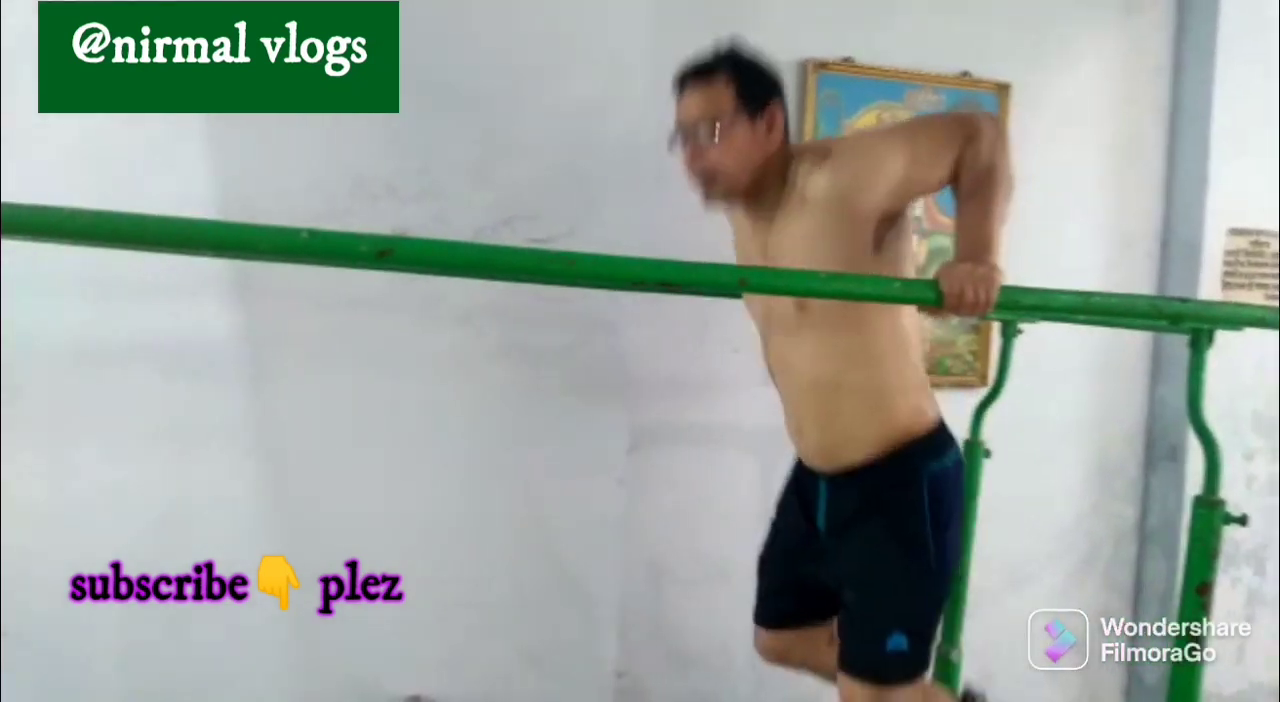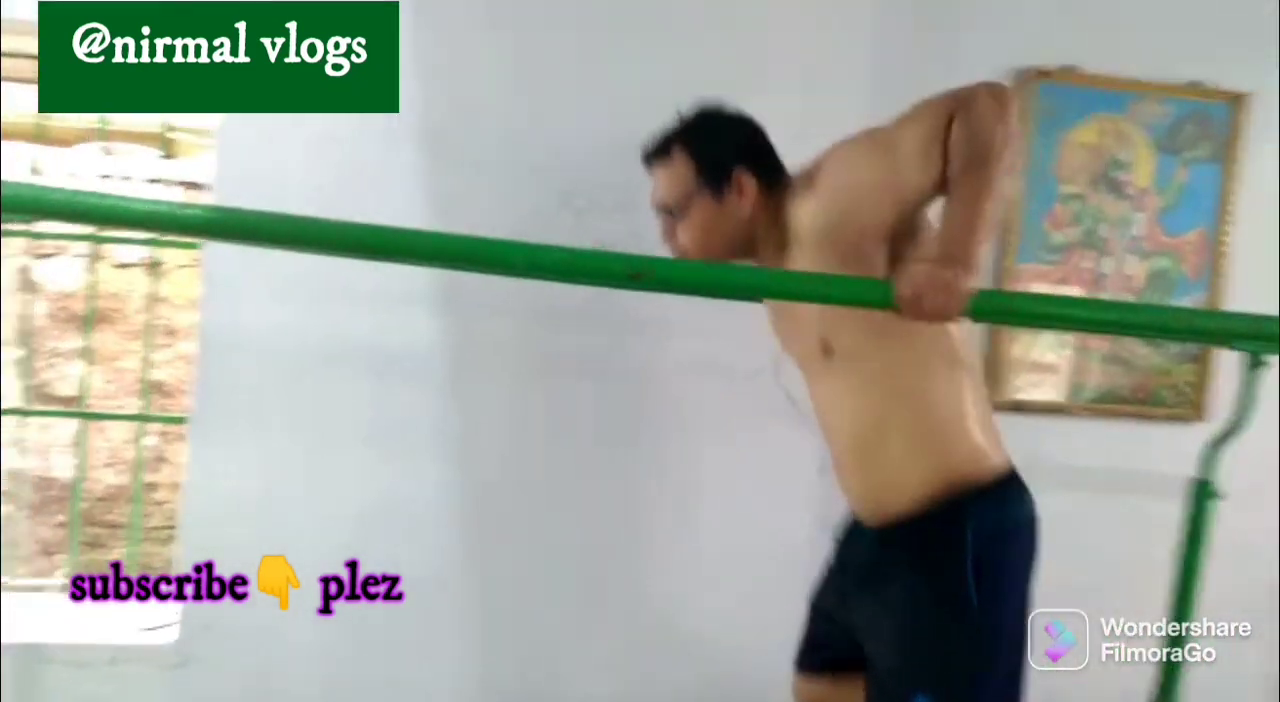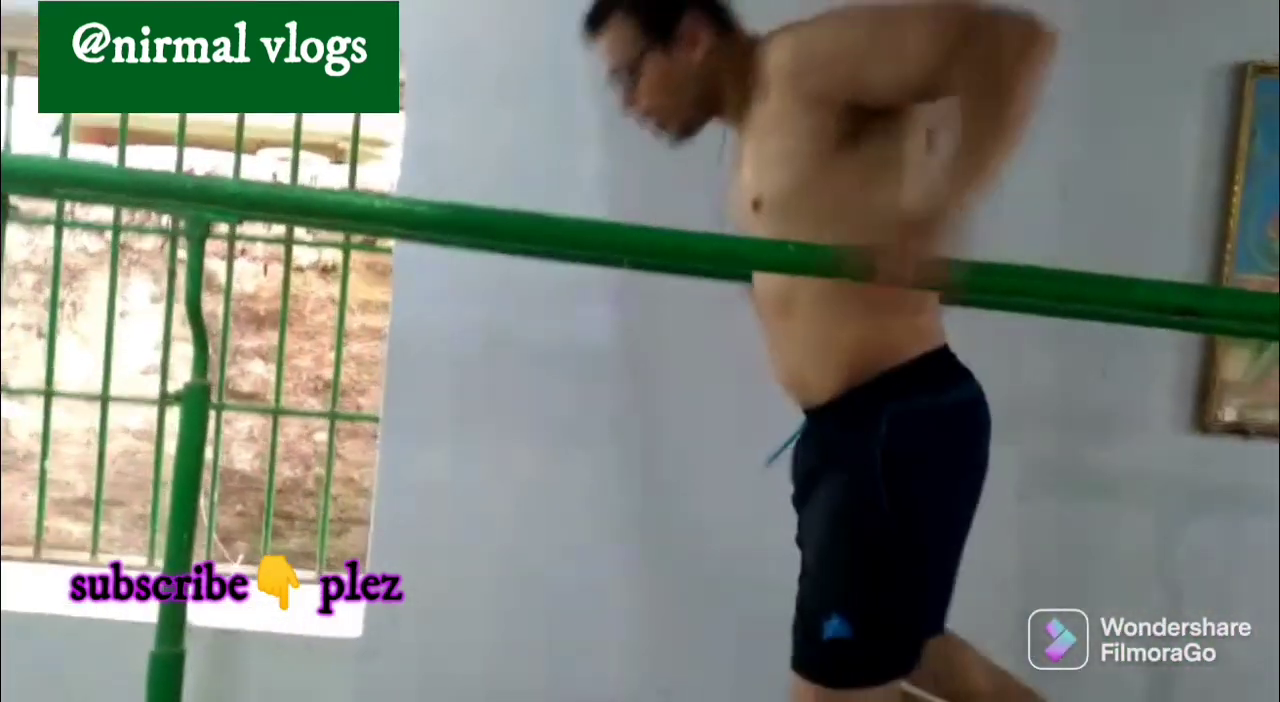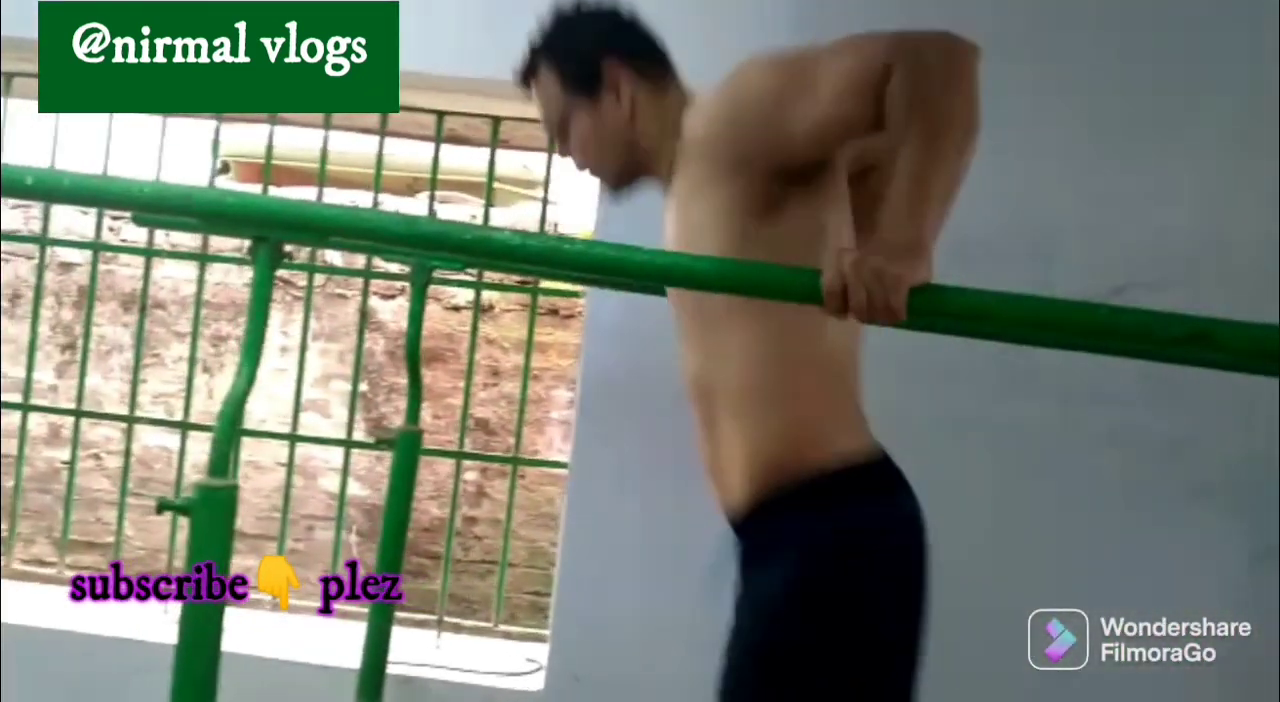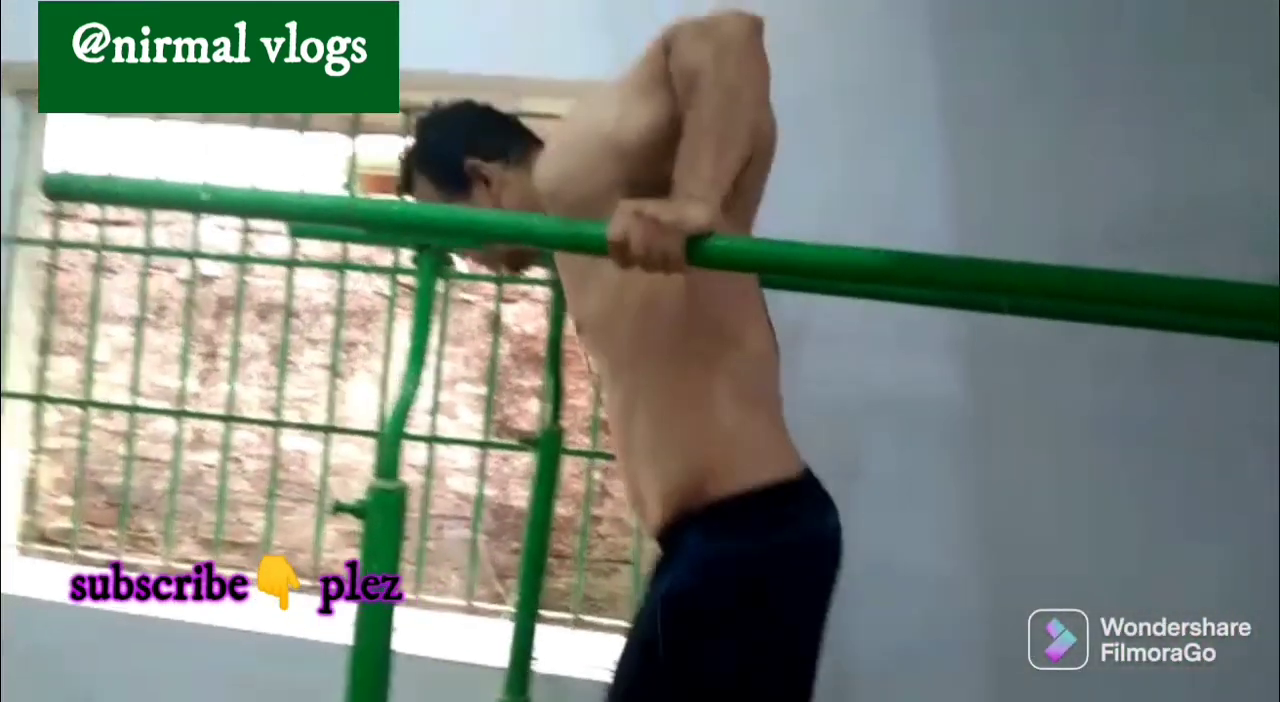
dt=1s
person 1, frame 1
left shoulder: (838, 183)
right shoulder: (747, 211)
left elbow: (979, 134)
left wrist: (980, 257)
left hip: (907, 480)
right hip: (818, 480)
right knee: (781, 640)
person 1, frame 2
left shoulder: (835, 211)
right shoulder: (780, 248)
left elbow: (984, 104)
left wrist: (956, 259)
left hip: (963, 537)
right hip: (880, 536)
person 1, frame 3
left shoulder: (804, 64)
right shoulder: (770, 103)
right elbow: (921, 114)
left wrist: (935, 214)
left hip: (896, 427)
right hip: (853, 430)
person 1, frame 4
left shoulder: (729, 126)
right shoulder: (702, 177)
left elbow: (938, 59)
left wrist: (902, 246)
left hip: (834, 539)
right hip: (804, 539)
person 1, frame 5
left shoulder: (578, 173)
right shoulder: (598, 187)
left elbow: (726, 39)
right elbow: (746, 108)
left wrist: (696, 205)
left hip: (740, 542)
right hip: (760, 527)
